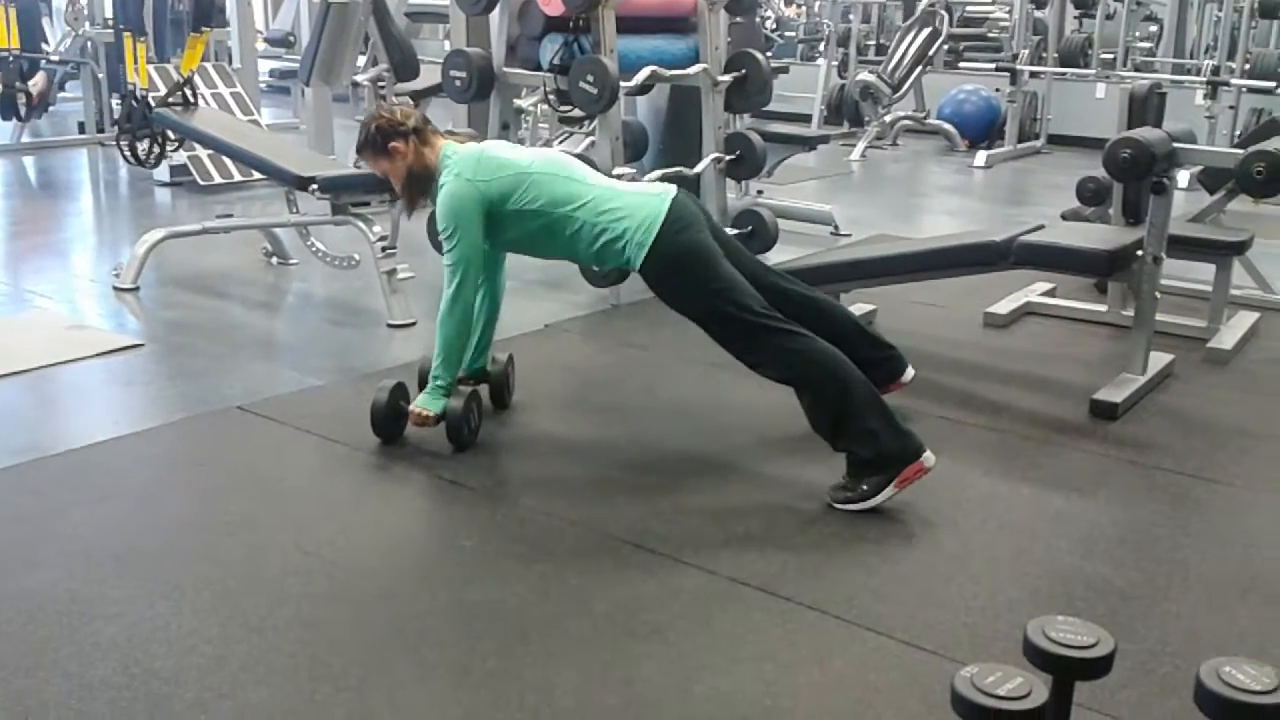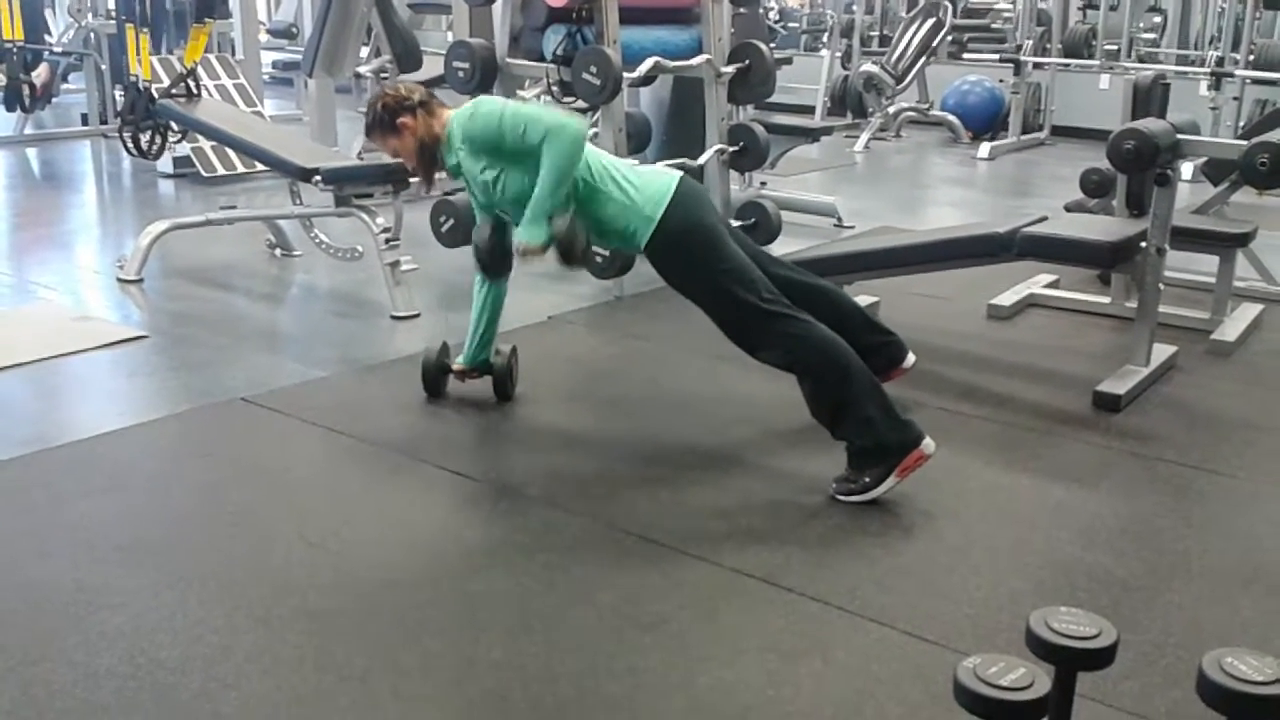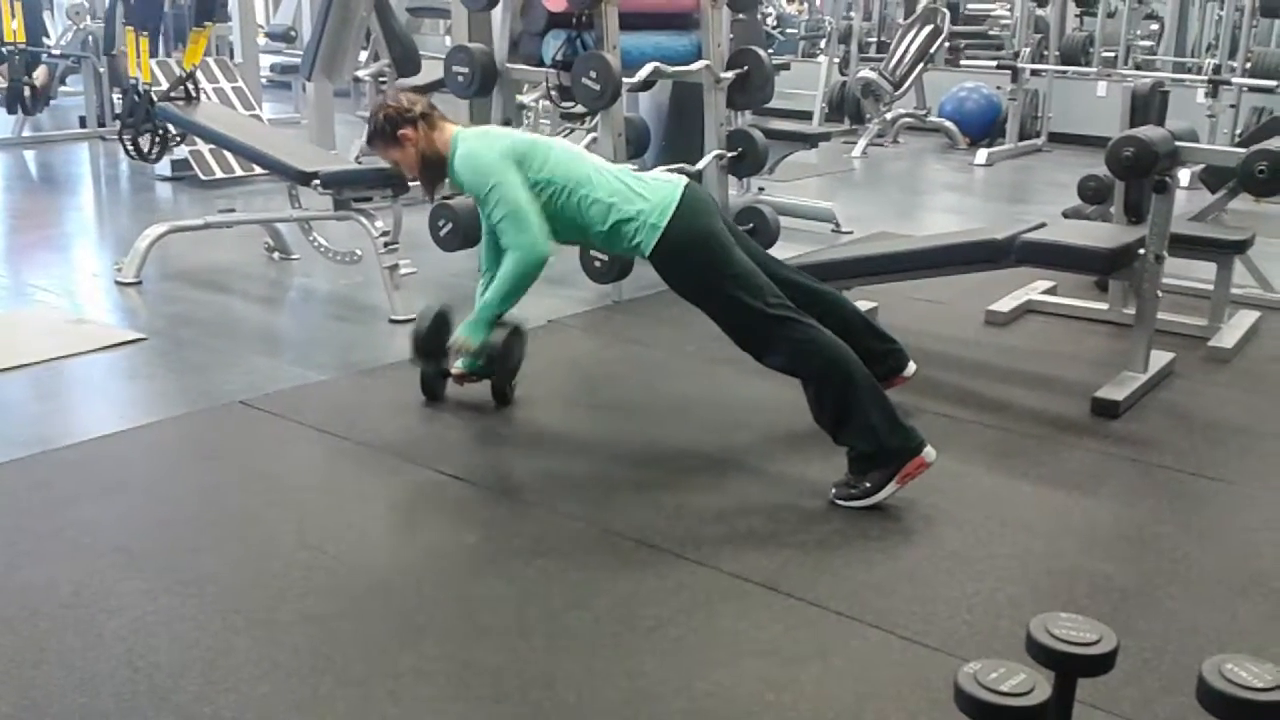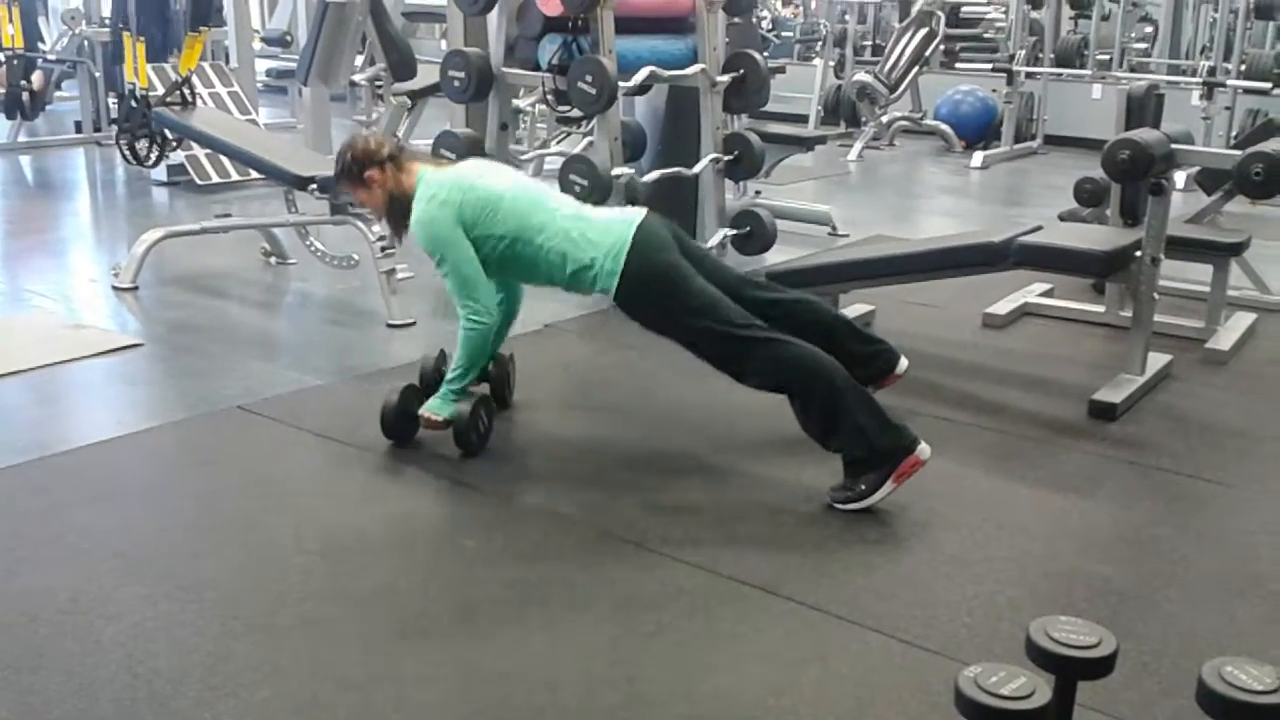
dt=0.5s
person 1, frame 1
left shoulder: (457, 188)
right shoulder: (478, 160)
left elbow: (461, 293)
right elbow: (489, 275)
left wrist: (438, 389)
right wrist: (475, 364)
left hip: (657, 240)
right hip: (668, 210)
left knee: (772, 338)
right knee: (776, 294)
left ankle: (890, 456)
right ankle: (882, 367)
person 1, frame 2
left shoulder: (473, 123)
right shoulder: (470, 162)
left elbow: (569, 130)
left wrist: (537, 224)
right wrist: (475, 354)
left hip: (661, 216)
right hip: (668, 205)
left knee: (773, 324)
right knee: (778, 284)
left ankle: (890, 446)
right ankle: (884, 355)
person 1, frame 3
left shoulder: (475, 157)
right shoulder: (481, 152)
left elbow: (530, 252)
right elbow: (497, 257)
left wrist: (476, 329)
right wrist: (480, 355)
left hip: (667, 227)
right hip: (675, 203)
left knee: (780, 329)
right knee: (783, 289)
left ankle: (891, 451)
right ankle: (886, 361)
person 1, frame 4
left shoulder: (431, 214)
right shoulder: (464, 172)
left elbow: (479, 312)
right elbow: (504, 288)
left wrist: (449, 395)
right wrist: (478, 366)
left hip: (629, 269)
right hip: (640, 230)
left knee: (757, 347)
right knee: (762, 300)
left ankle: (885, 452)
right ankle: (876, 363)
